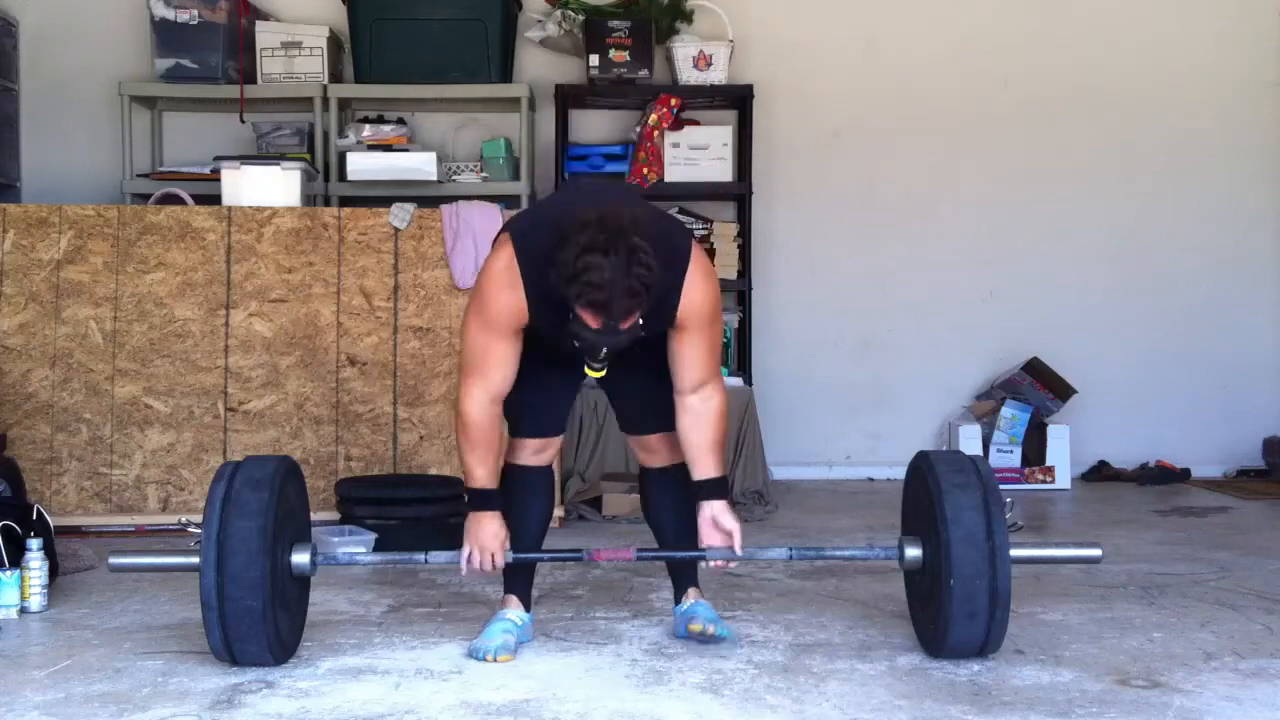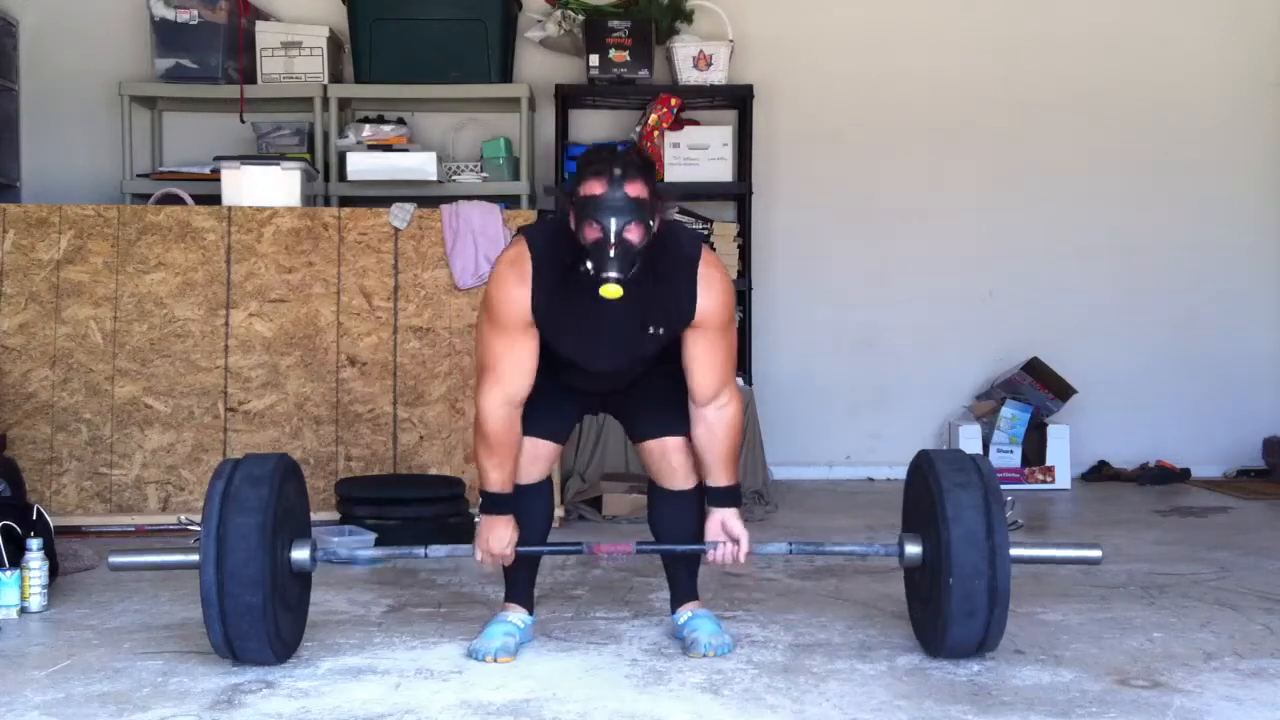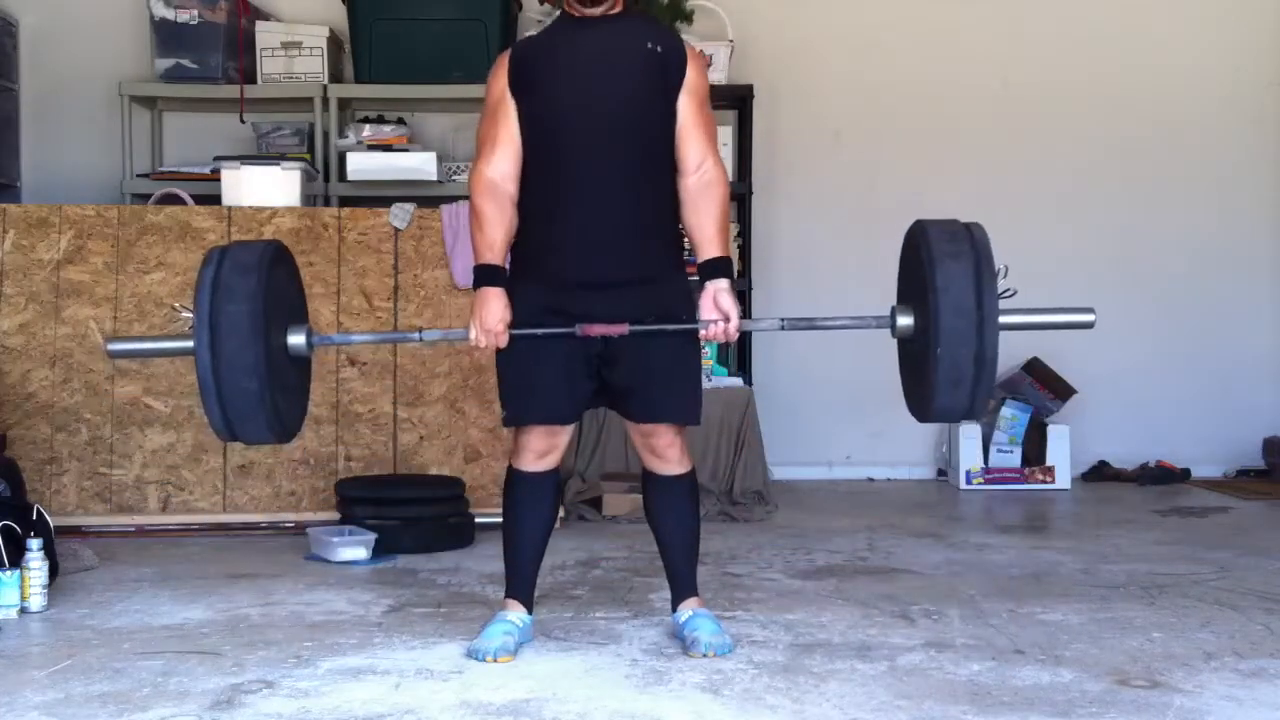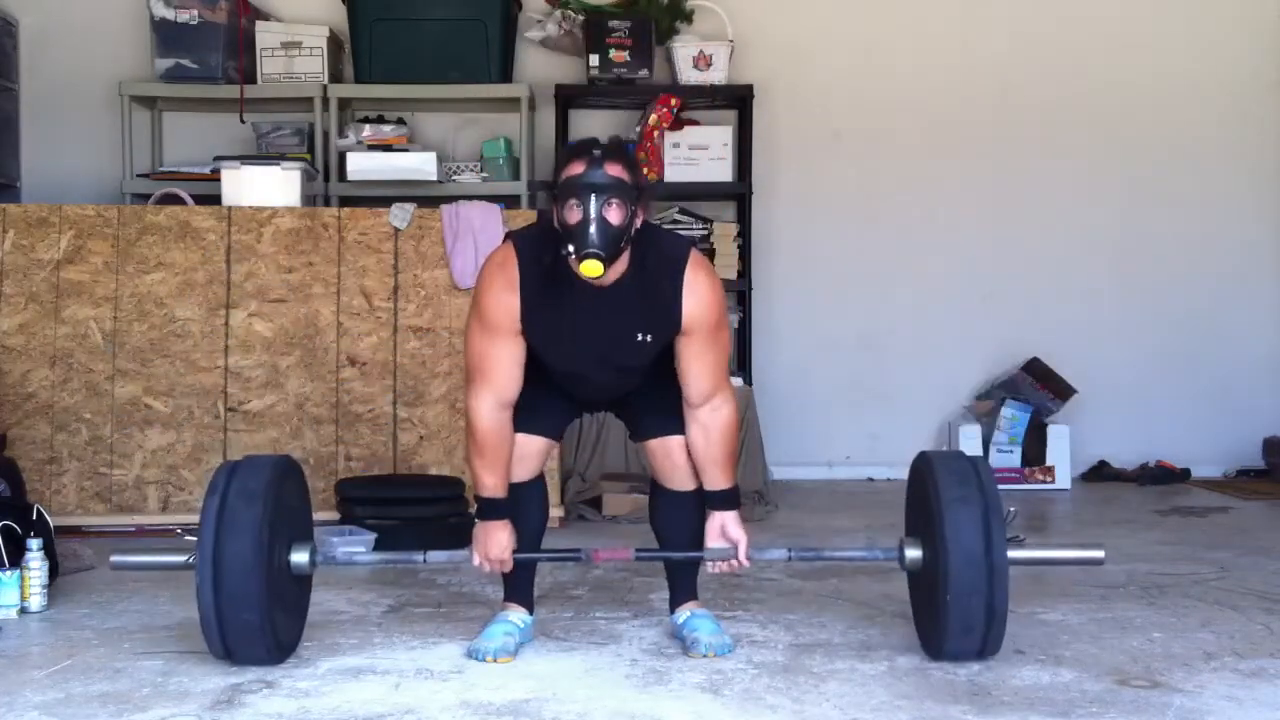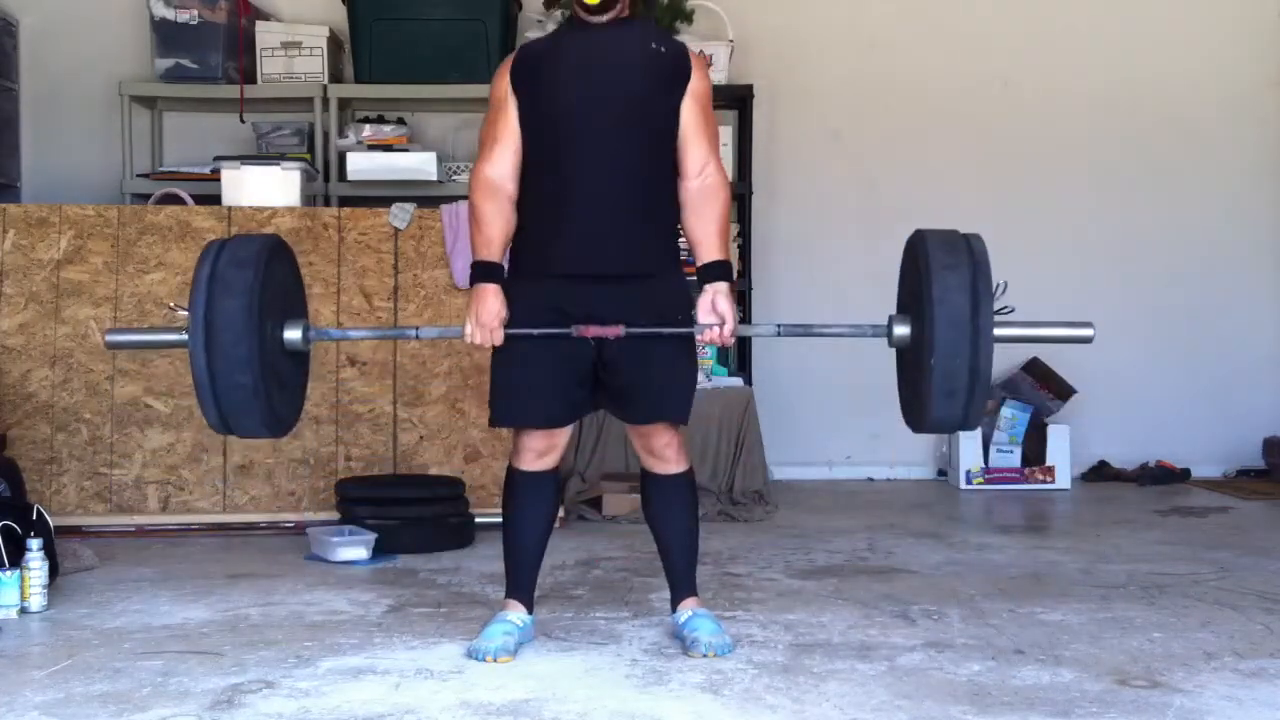
dt=1s
person 1, frame 1
left shoulder: (688, 276)
right shoulder: (511, 272)
left elbow: (697, 392)
right elbow: (480, 395)
left wrist: (712, 496)
right wrist: (483, 506)
right hip: (542, 338)
left knee: (660, 446)
right knee: (532, 446)
left ankle: (689, 596)
right ankle: (515, 606)
person 1, frame 2
left shoulder: (698, 273)
right shoulder: (523, 270)
left elbow: (714, 399)
right elbow: (501, 398)
left wrist: (723, 502)
right wrist: (496, 510)
left hip: (650, 371)
right hip: (554, 371)
left knee: (675, 462)
right knee: (527, 461)
left ankle: (688, 606)
right ankle: (516, 610)
person 1, frame 3
right shoulder: (520, 61)
left elbow: (699, 168)
right elbow: (496, 177)
left wrist: (716, 274)
right wrist: (489, 282)
left hip: (652, 292)
right hip: (544, 294)
left knee: (664, 445)
right knee: (536, 447)
left ankle: (688, 604)
right ankle: (516, 607)
person 1, frame 4
left shoulder: (688, 277)
right shoulder: (509, 272)
left elbow: (707, 401)
right elbow: (491, 401)
left wrist: (722, 505)
right wrist: (492, 513)
left hip: (648, 374)
right hip: (548, 375)
left knee: (677, 458)
right knee: (518, 458)
left ankle: (687, 606)
right ankle: (516, 609)
person 1, frame 5
left shoulder: (674, 58)
right shoulder: (526, 64)
left elbow: (700, 174)
right elbow: (496, 176)
left wrist: (716, 278)
right wrist: (486, 279)
left hip: (649, 289)
right hip: (542, 290)
left knee: (662, 444)
right knee: (536, 448)
left ankle: (688, 604)
right ankle: (517, 608)
